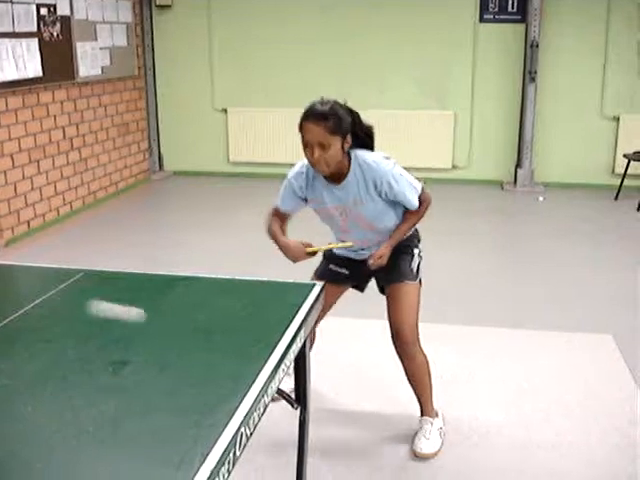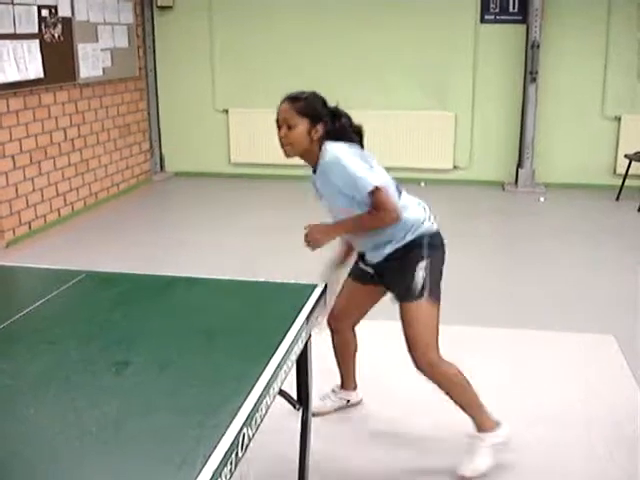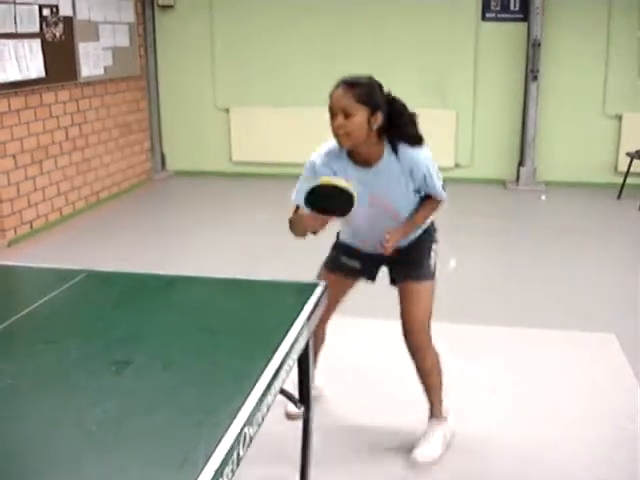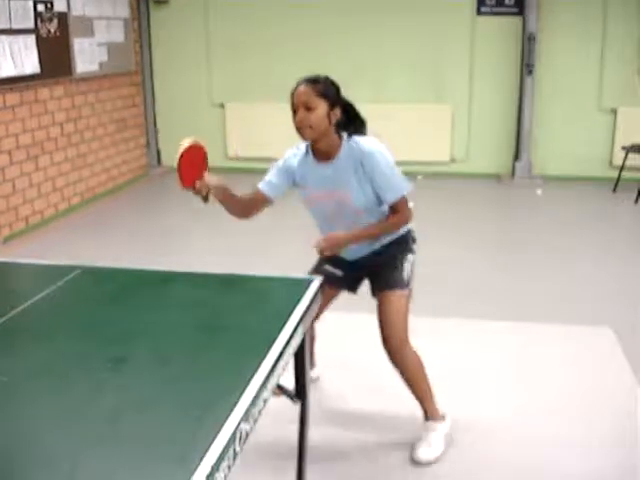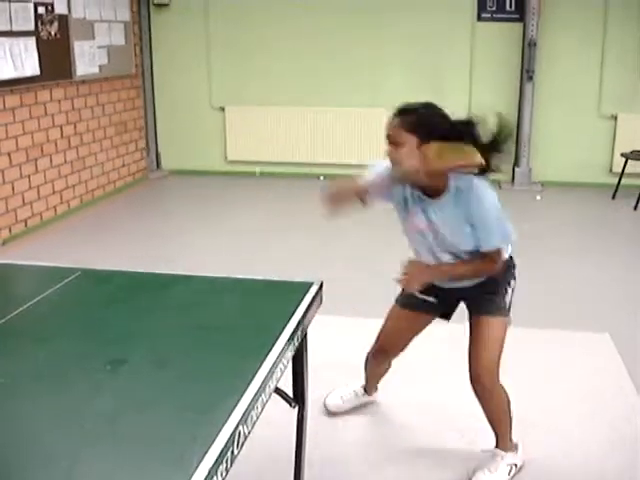
dt=1s
person 1, frame 1
left shoulder: (378, 171)
right shoulder: (301, 178)
left elbow: (421, 204)
right elbow: (277, 220)
left wrist: (389, 244)
right wrist: (285, 243)
left hip: (399, 249)
right hip: (347, 253)
left knee: (405, 338)
left ankle: (430, 417)
right ankle: (292, 382)
person 1, frame 2
left shoulder: (338, 157)
right shoulder: (323, 167)
left elbow: (391, 210)
left wrist: (331, 229)
right wrist: (346, 249)
left hip: (415, 248)
right hip: (380, 253)
left knee: (424, 357)
right knee: (338, 320)
left ankle: (489, 430)
right ankle: (348, 390)
person 1, frame 3
left shoulder: (413, 157)
right shoulder: (324, 161)
left elbow: (435, 197)
right elbow: (298, 220)
left wrist: (402, 230)
right wrist: (305, 223)
left hip: (410, 244)
right hip: (354, 244)
left knee: (417, 337)
left ankle: (438, 418)
person 1, frame 4
left shoulder: (368, 153)
right shoulder: (294, 163)
left elbow: (402, 216)
right elbow: (247, 207)
left wrist: (347, 236)
right wrist: (217, 189)
left hip: (390, 247)
right hip: (341, 251)
left knee: (395, 343)
left ankle: (435, 420)
right ankle: (305, 370)
person 1, frame 5
left shoulder: (476, 194)
right shoulder: (393, 180)
left elbow: (494, 261)
right elbow: (334, 199)
left wrist: (433, 271)
right wrist: (368, 186)
left hip: (487, 281)
right hip: (431, 278)
left knee: (483, 376)
right knee: (382, 351)
right ankle: (368, 390)
